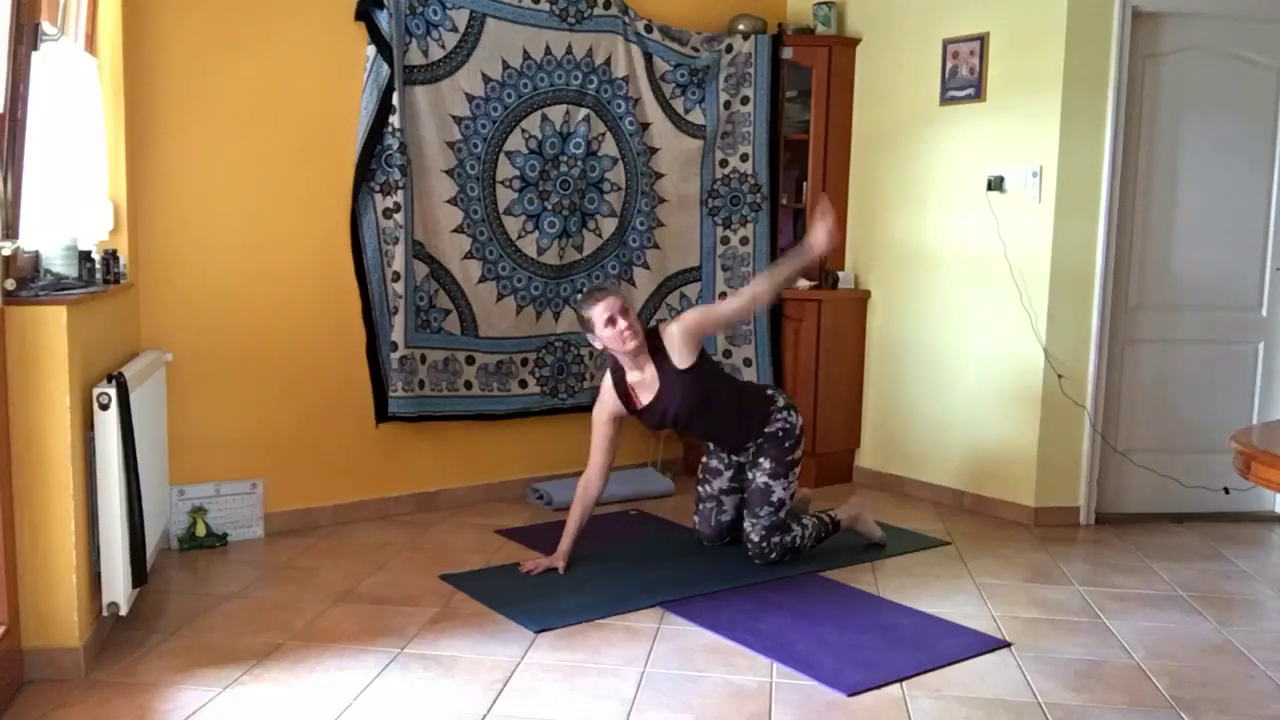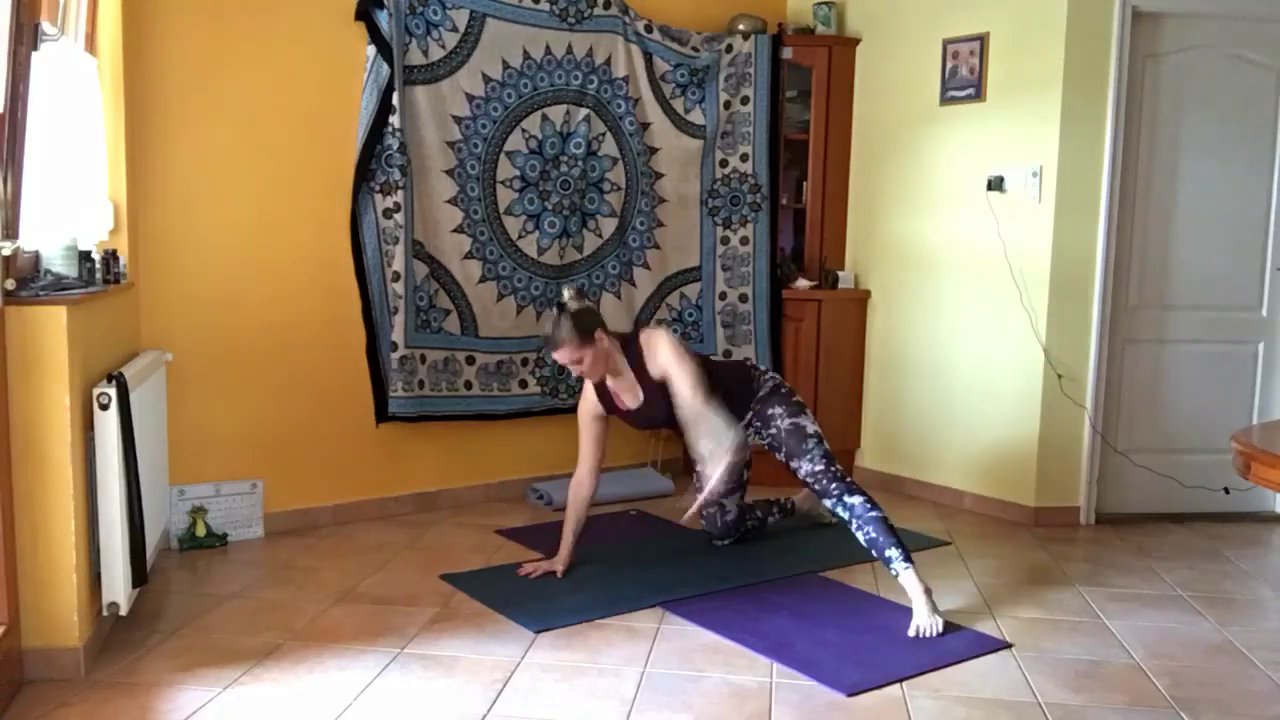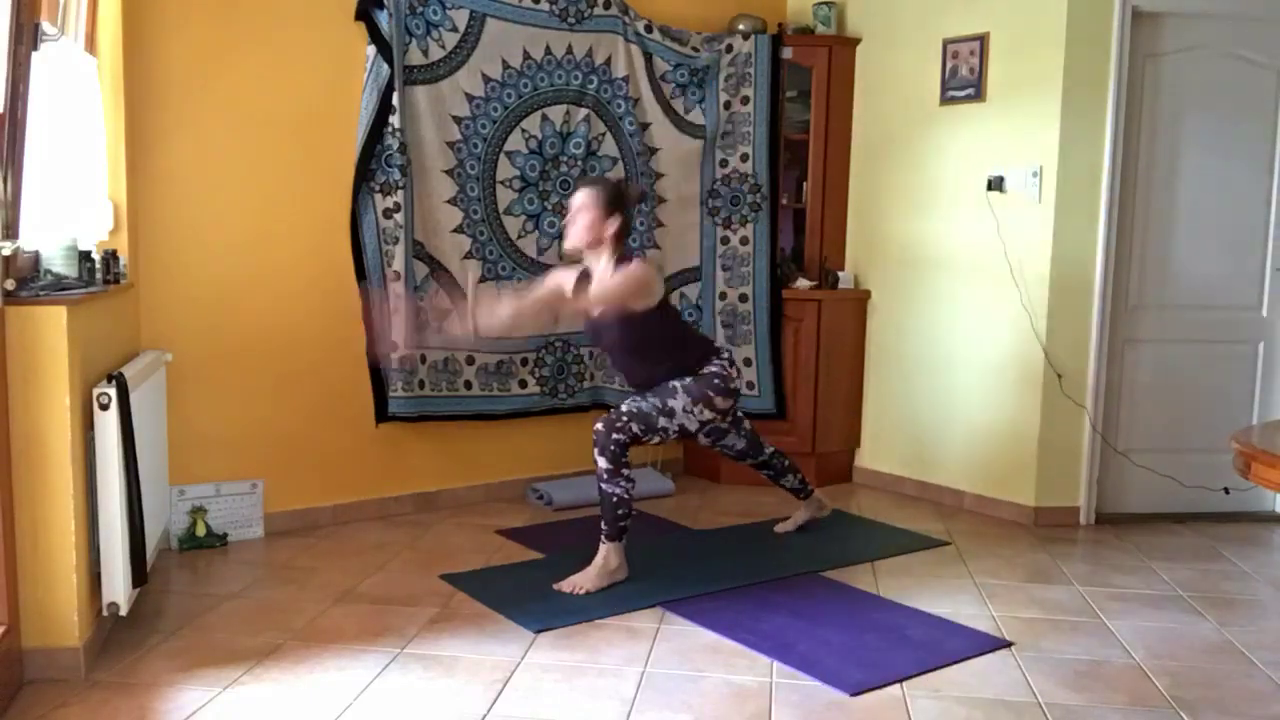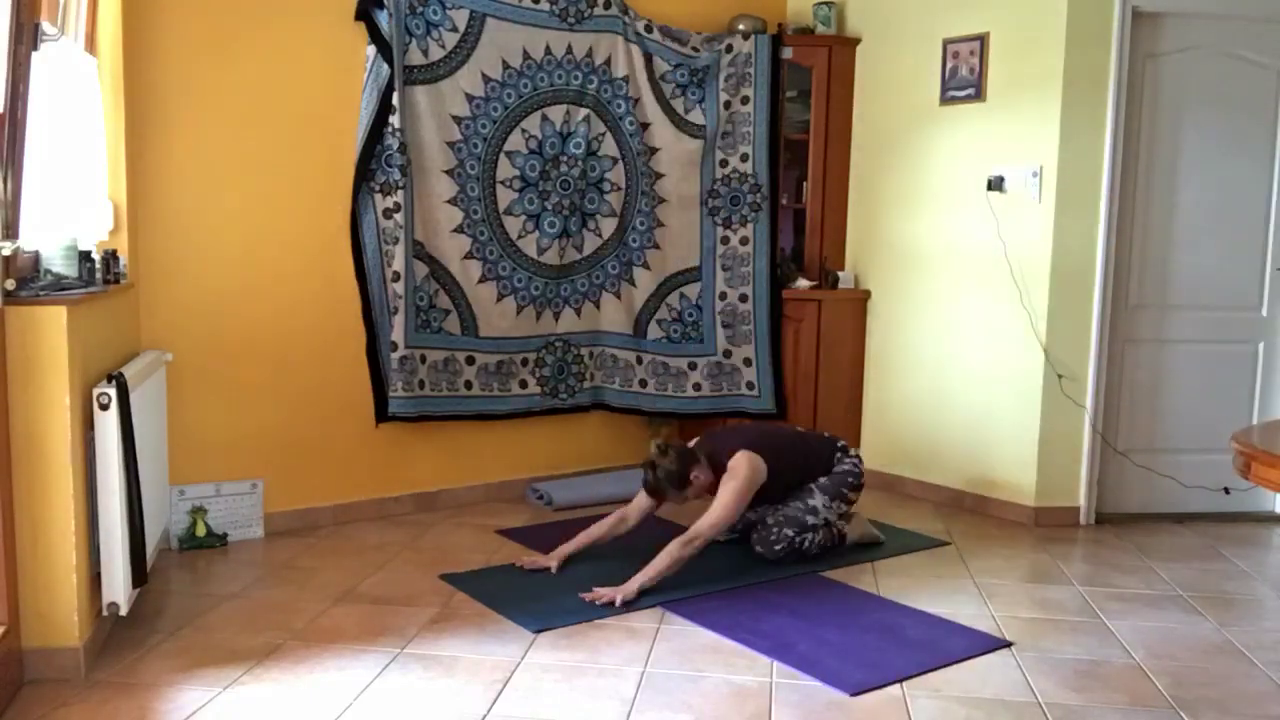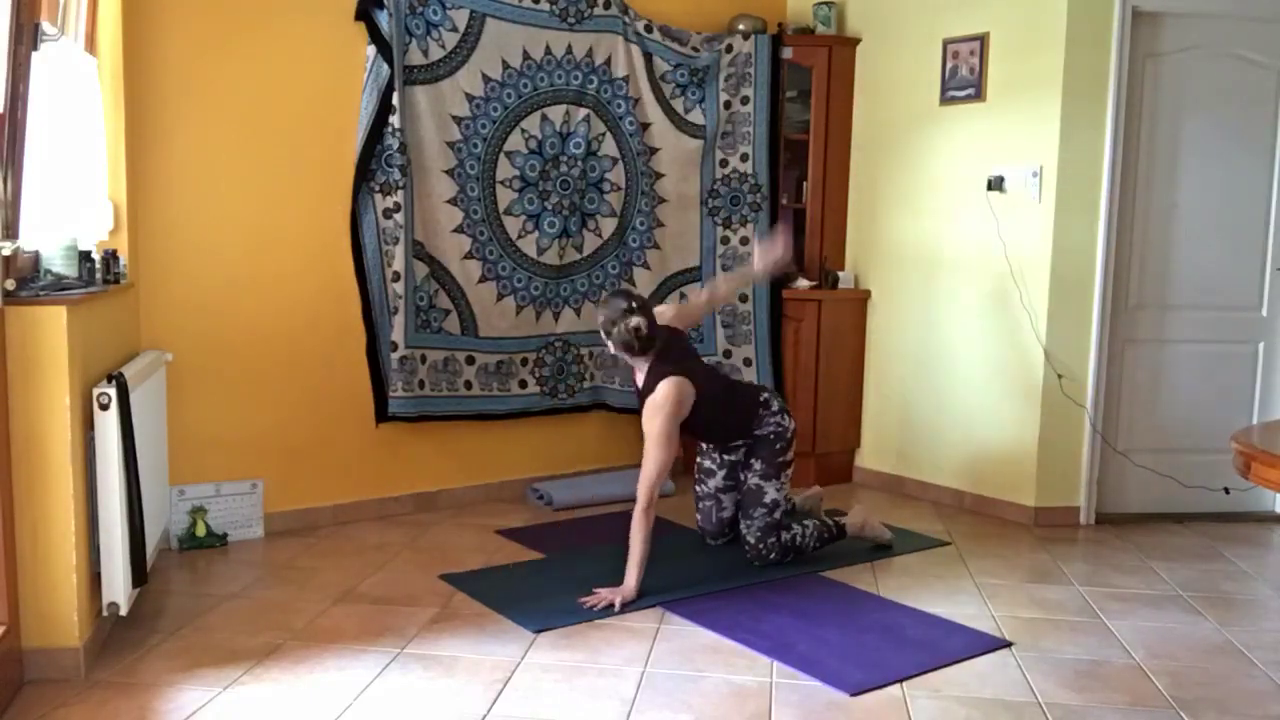
dt=1s
person 1, frame 1
left shoulder: (677, 338)
right shoulder: (612, 391)
left elbow: (746, 302)
right elbow: (592, 480)
left wrist: (810, 250)
right wrist: (562, 552)
left hip: (770, 428)
right hip: (726, 446)
left knee: (763, 546)
right knee: (712, 532)
left ankle: (846, 516)
right ankle: (788, 501)
person 1, frame 2
left shoulder: (654, 344)
right shoulder: (593, 395)
left elbow: (693, 398)
right elbow: (584, 477)
left wrist: (716, 456)
right wrist: (562, 556)
left hip: (757, 395)
right hip: (716, 424)
left knee: (827, 479)
right knee: (723, 528)
left ankle: (913, 583)
right ankle: (800, 504)
person 1, frame 3
left shoulder: (634, 276)
right shoulder: (579, 275)
left elbow: (565, 305)
right elbow: (531, 303)
left hip: (707, 379)
right hip: (662, 382)
left knee: (612, 437)
right knee: (742, 445)
left ankle: (611, 560)
right ankle: (811, 501)
person 1, frame 4
left shoulder: (742, 470)
left elbow: (692, 540)
right elbow: (628, 515)
left wrist: (630, 587)
right wrist: (558, 554)
left hip: (837, 466)
right hip: (800, 468)
left knee: (776, 542)
right knee: (730, 526)
left ankle: (847, 530)
right ankle: (813, 517)
person 1, frame 5
left shoulder: (663, 398)
left elbow: (646, 501)
right elbow: (705, 297)
left wrist: (629, 586)
right wrist: (761, 264)
left hip: (762, 429)
right hip: (725, 439)
left knee: (762, 548)
right knee: (715, 531)
left ankle: (852, 524)
right ankle: (799, 505)
